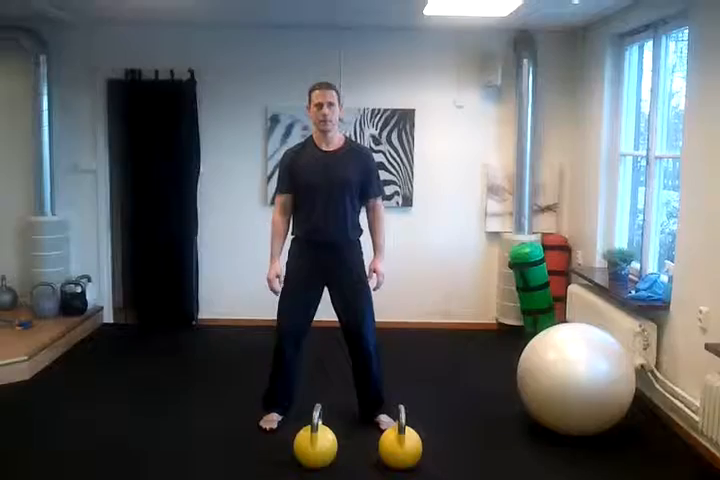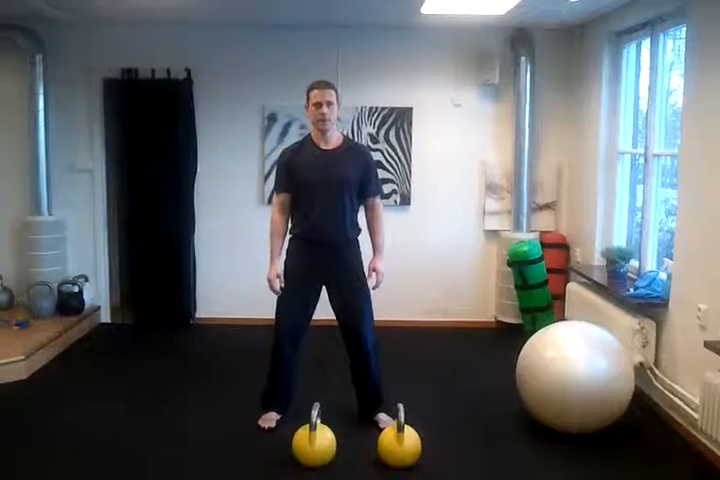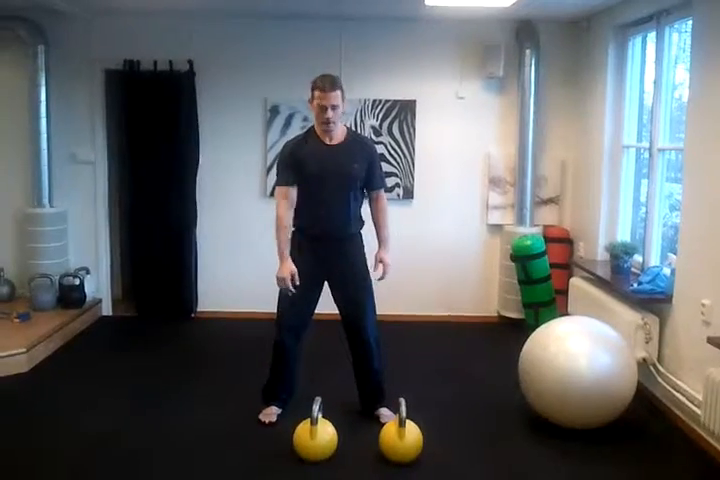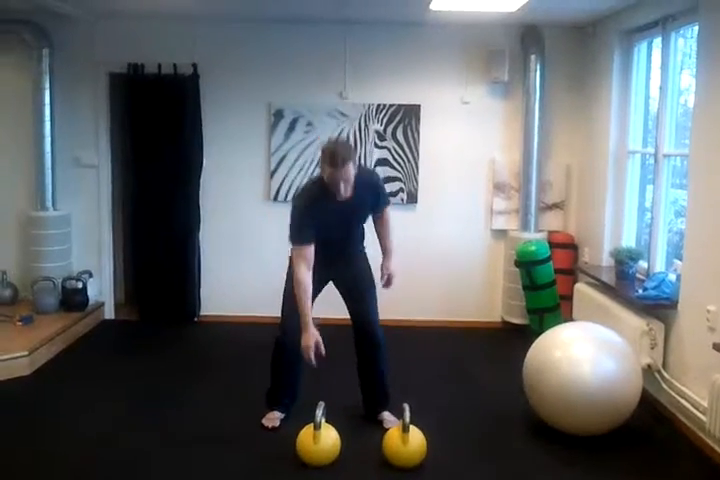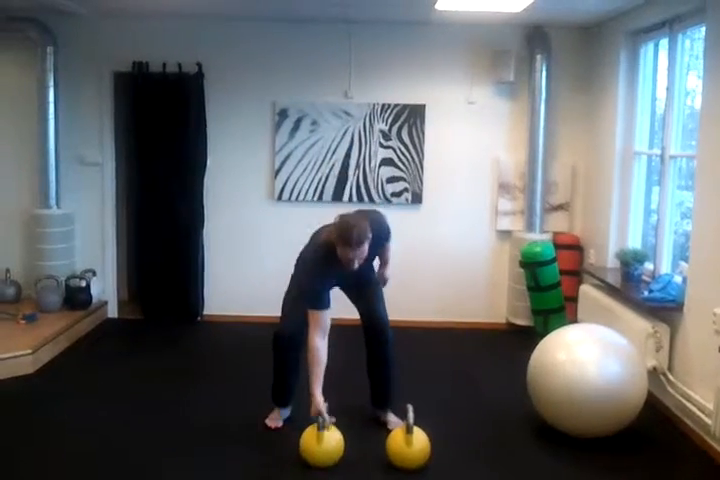
dt=0.3s
person 1, frame 1
left shoulder: (361, 157)
right shoulder: (294, 158)
left elbow: (374, 208)
right elbow: (282, 211)
left wrist: (379, 256)
right wrist: (275, 260)
left hip: (347, 256)
right hip: (304, 256)
left knee: (362, 334)
right knee: (289, 333)
left ankle: (373, 408)
right ankle: (276, 405)
person 1, frame 2
left shoulder: (359, 155)
right shoulder: (292, 157)
left elbow: (373, 207)
right elbow: (280, 211)
left wrist: (378, 255)
right wrist: (275, 260)
left hip: (345, 255)
right hip: (302, 255)
left knee: (360, 333)
right knee: (287, 332)
left ankle: (372, 407)
right ankle: (274, 405)
person 1, frame 3
left shoulder: (364, 148)
right shoulder: (295, 149)
left elbow: (377, 197)
right elbow: (285, 205)
left wrist: (384, 246)
right wrist: (284, 258)
left hip: (348, 248)
right hip: (305, 249)
left knee: (363, 327)
right knee: (289, 326)
left ankle: (374, 402)
right ankle: (275, 399)
person 1, frame 4
left shoulder: (371, 181)
right shoulder: (307, 198)
left elbow: (382, 212)
right elbow: (302, 265)
left wrist: (388, 256)
right wrist: (308, 326)
left hip: (352, 256)
right hip: (311, 257)
left knee: (369, 329)
right knee: (289, 333)
left ankle: (377, 407)
right ankle: (279, 406)
person 1, frame 5
left shoulder: (376, 224)
right shoulder: (317, 259)
right elbow: (318, 336)
left wrist: (384, 267)
right wrist: (316, 395)
right hip: (310, 274)
left knee: (379, 327)
right knee: (287, 332)
left ankle: (383, 407)
right ankle: (281, 404)
